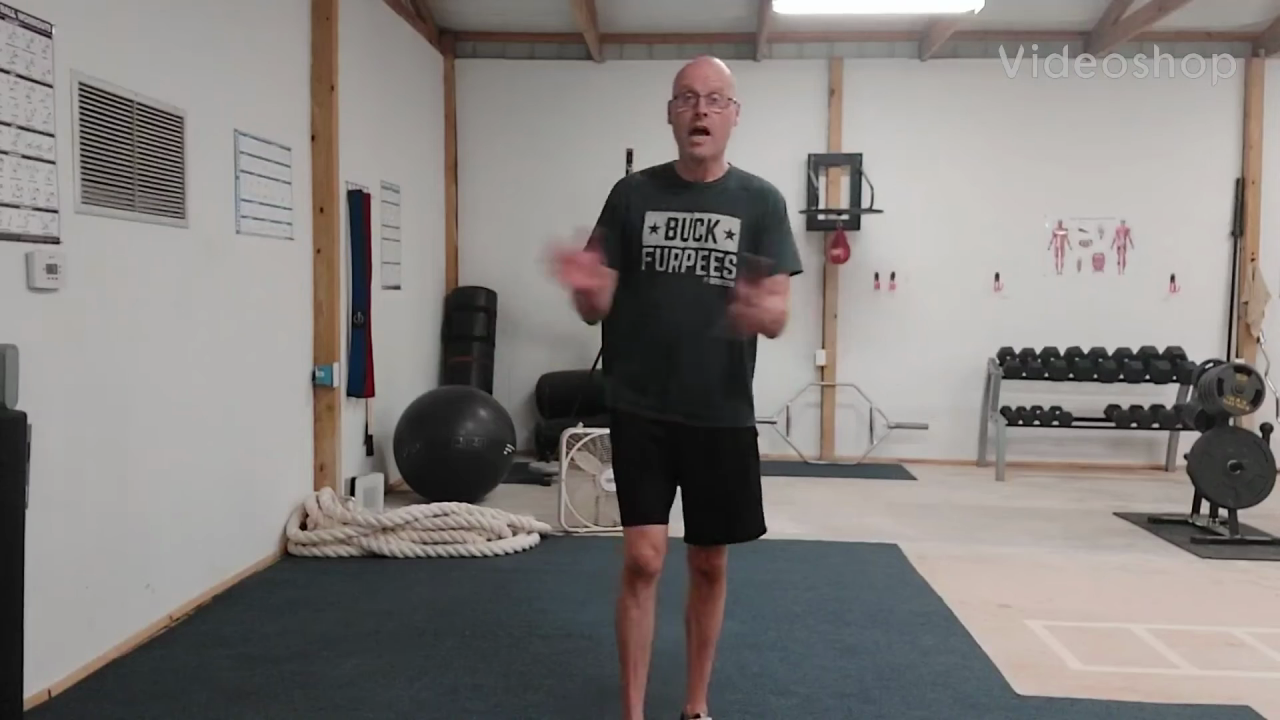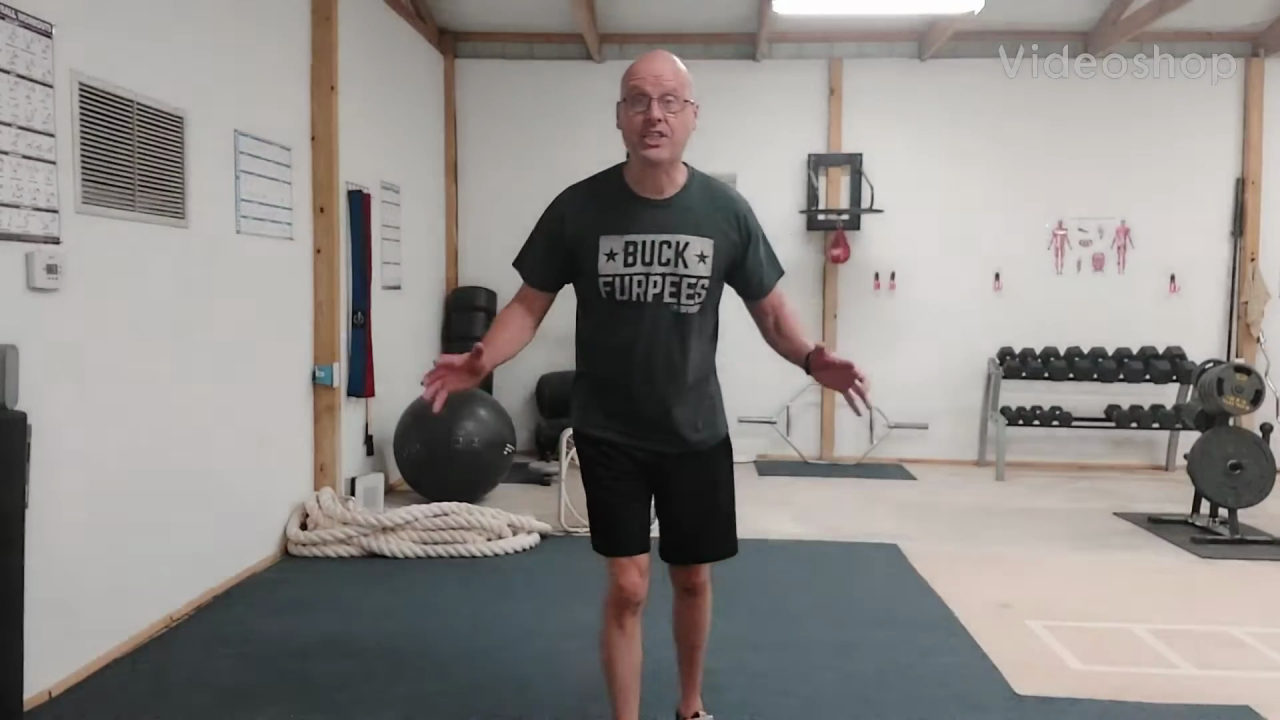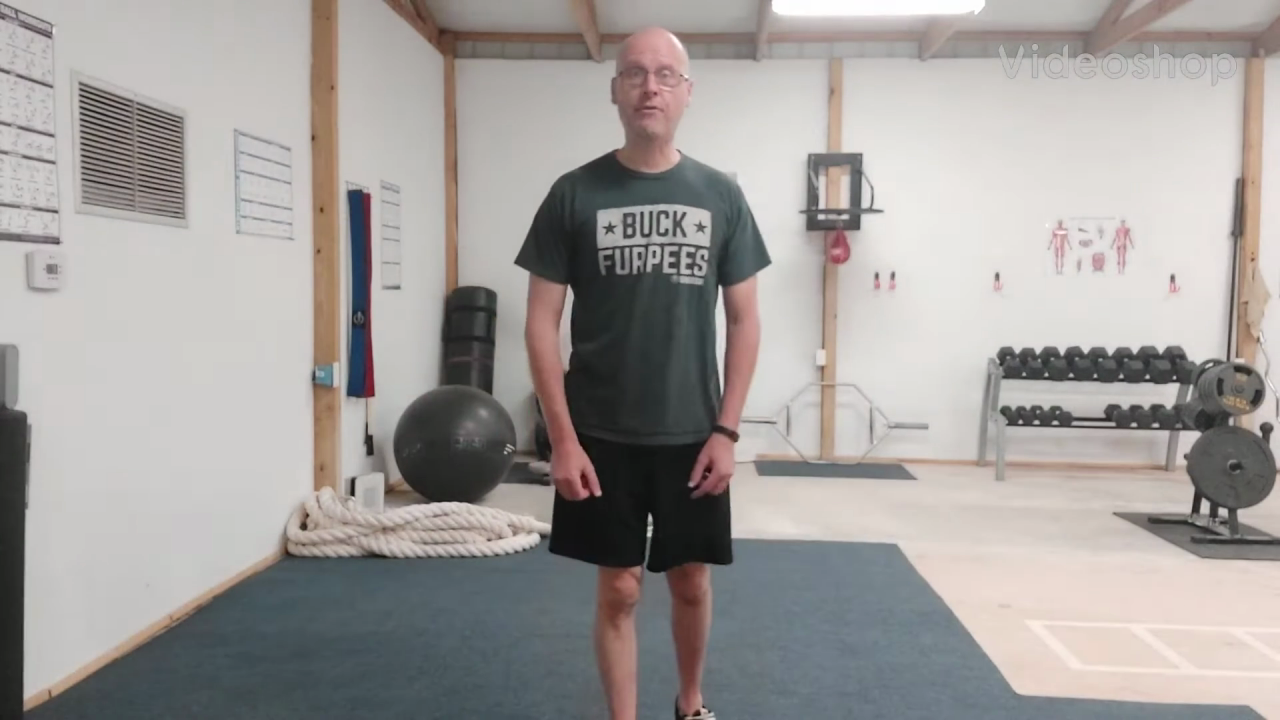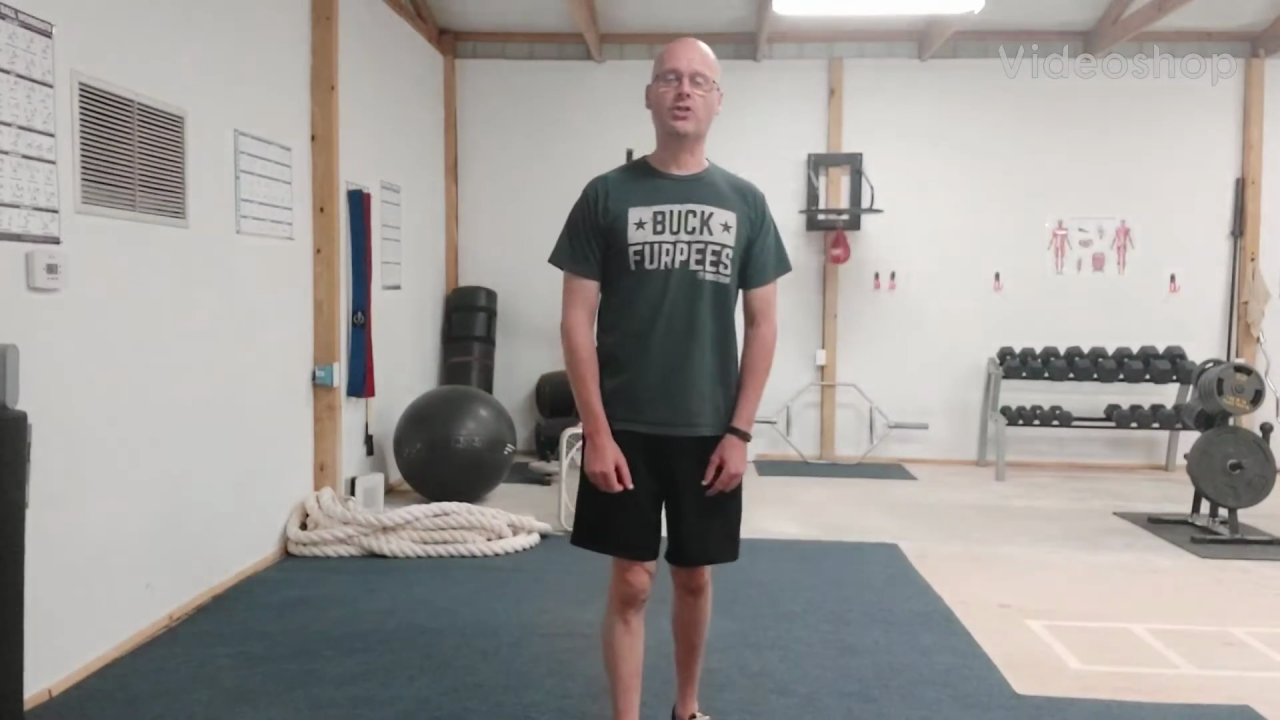
dt=0.7s
person 1, frame 1
left shoulder: (760, 201)
right shoulder: (633, 194)
left elbow: (775, 314)
right elbow: (596, 307)
left wrist: (757, 307)
right wrist: (584, 285)
left hip: (722, 416)
right hip: (641, 411)
left knee: (710, 564)
right knee: (642, 560)
person 1, frame 2
left shoulder: (726, 210)
right shoulder: (578, 209)
left elbow: (769, 310)
right elbow: (530, 303)
left wrist: (813, 359)
right wrist: (482, 360)
left hip: (696, 434)
right hip: (609, 435)
left knee: (692, 579)
right knee: (627, 587)
person 1, frame 3
left shoulder: (721, 195)
right shoulder: (574, 194)
left elbow: (742, 321)
right elbow: (542, 323)
left wrist: (726, 431)
right wrist: (562, 437)
left hip: (691, 434)
right hip: (604, 436)
left knee: (691, 582)
right knee: (618, 589)
person 1, frame 4
left shoulder: (745, 201)
right shoulder: (607, 195)
left elbow: (761, 323)
right elbow: (578, 319)
left wrist: (739, 431)
right wrist: (597, 431)
left hip: (708, 430)
right hip: (626, 429)
left knee: (694, 578)
right knee: (631, 583)
